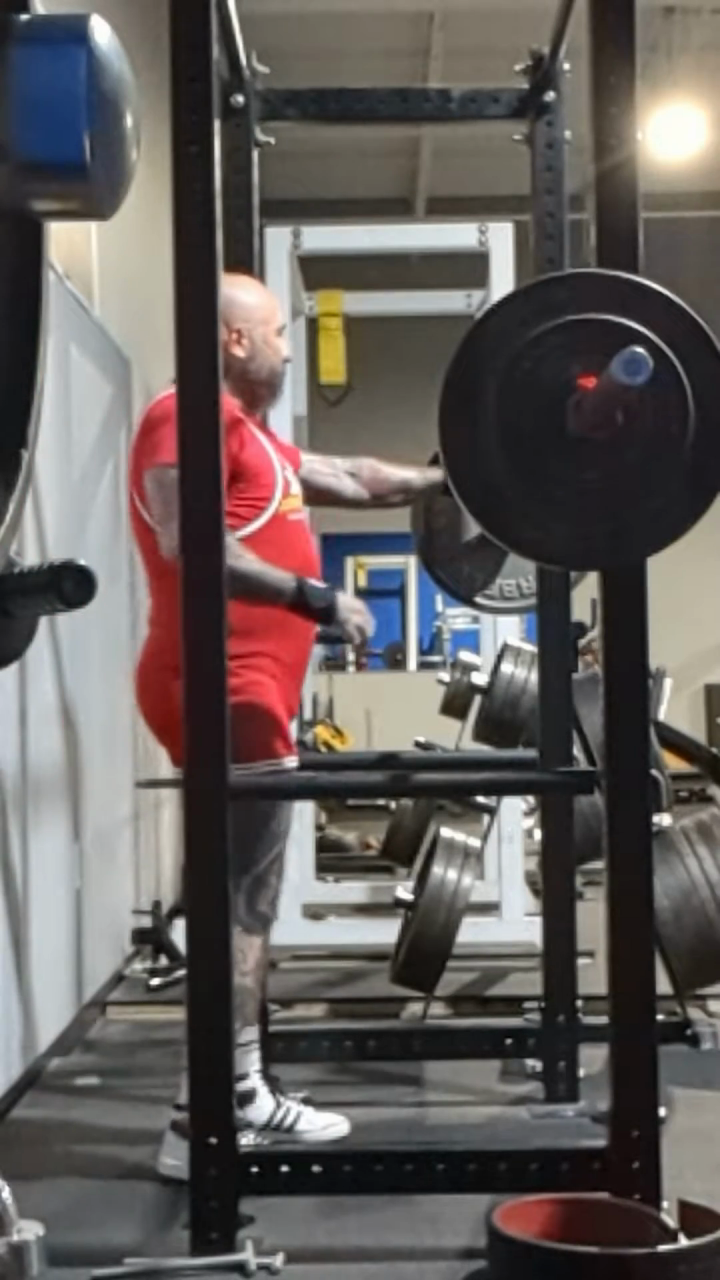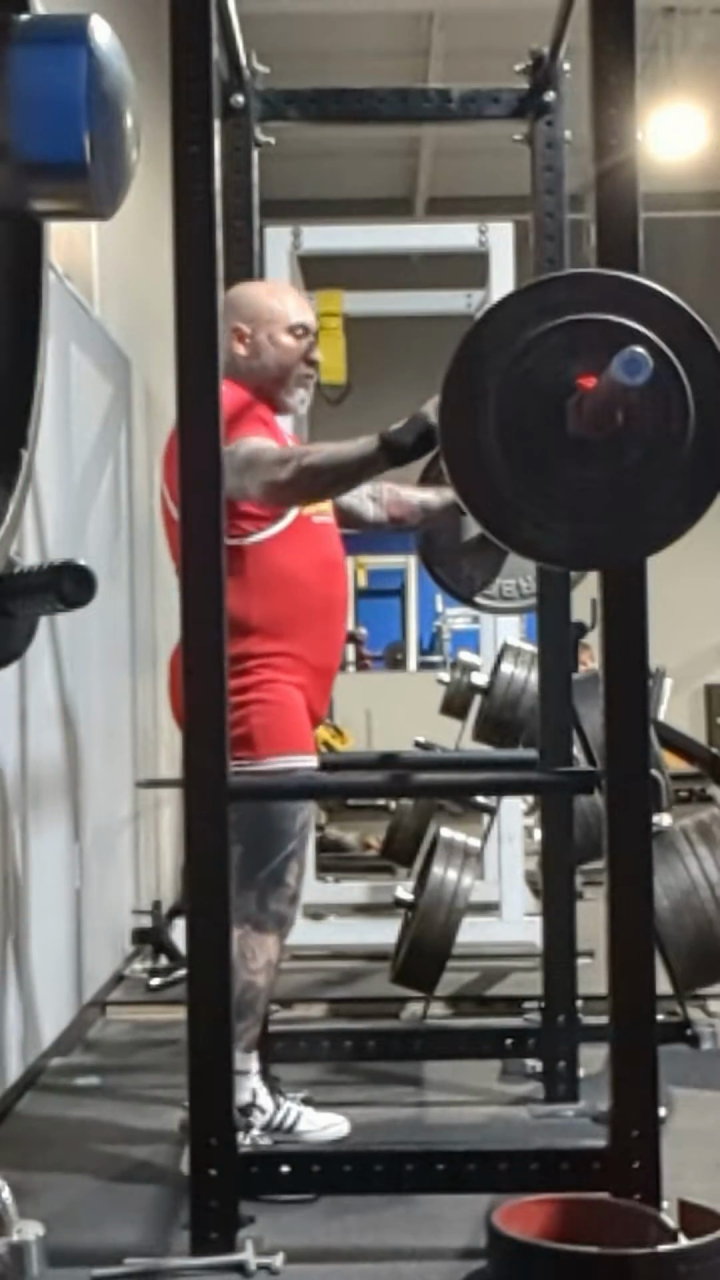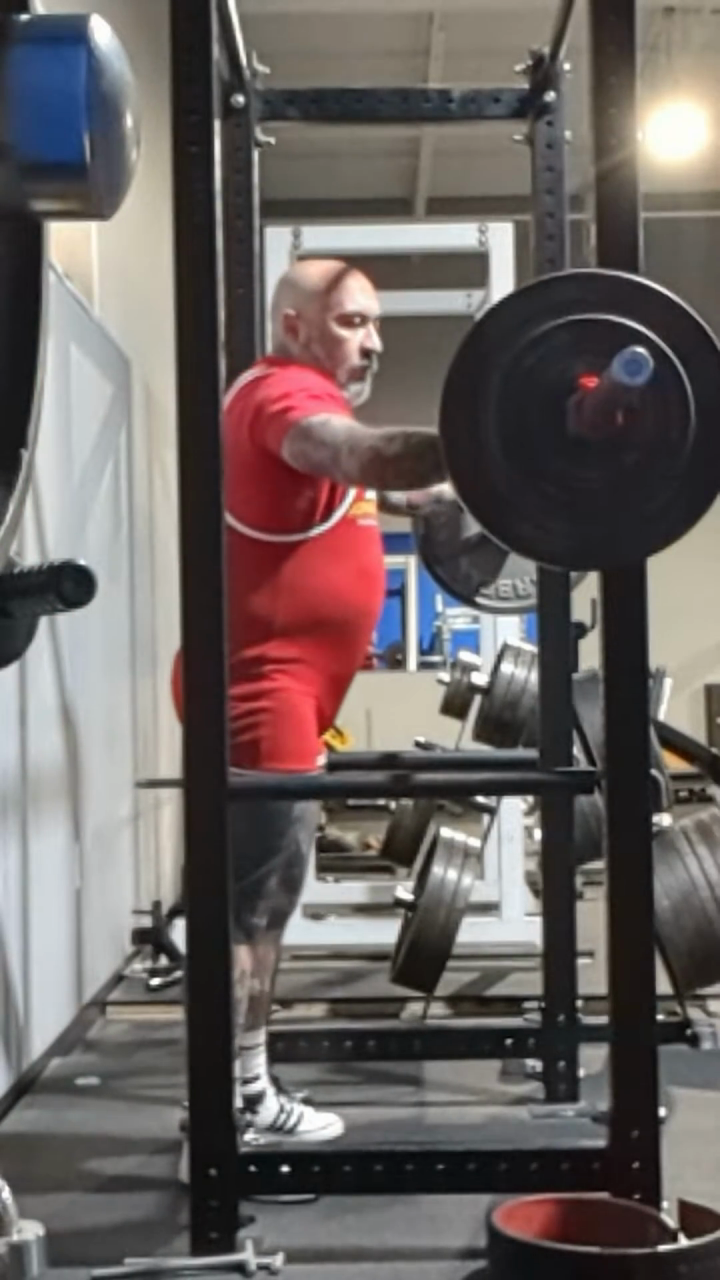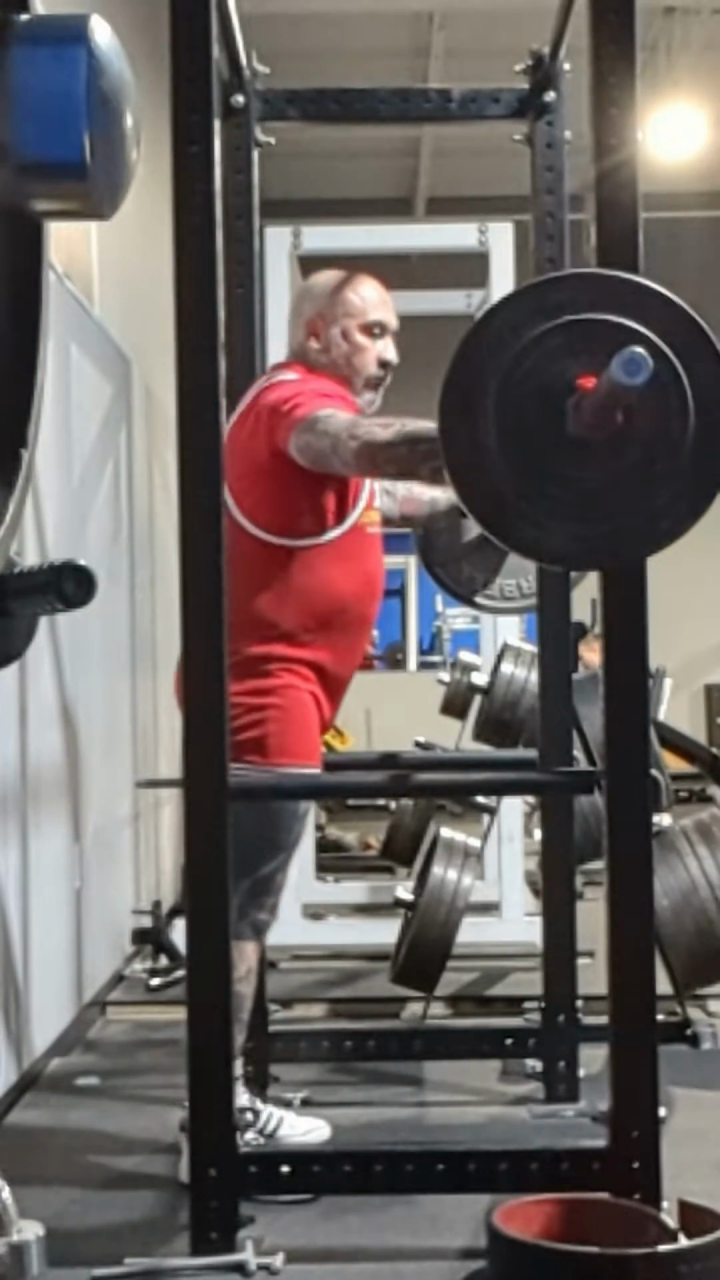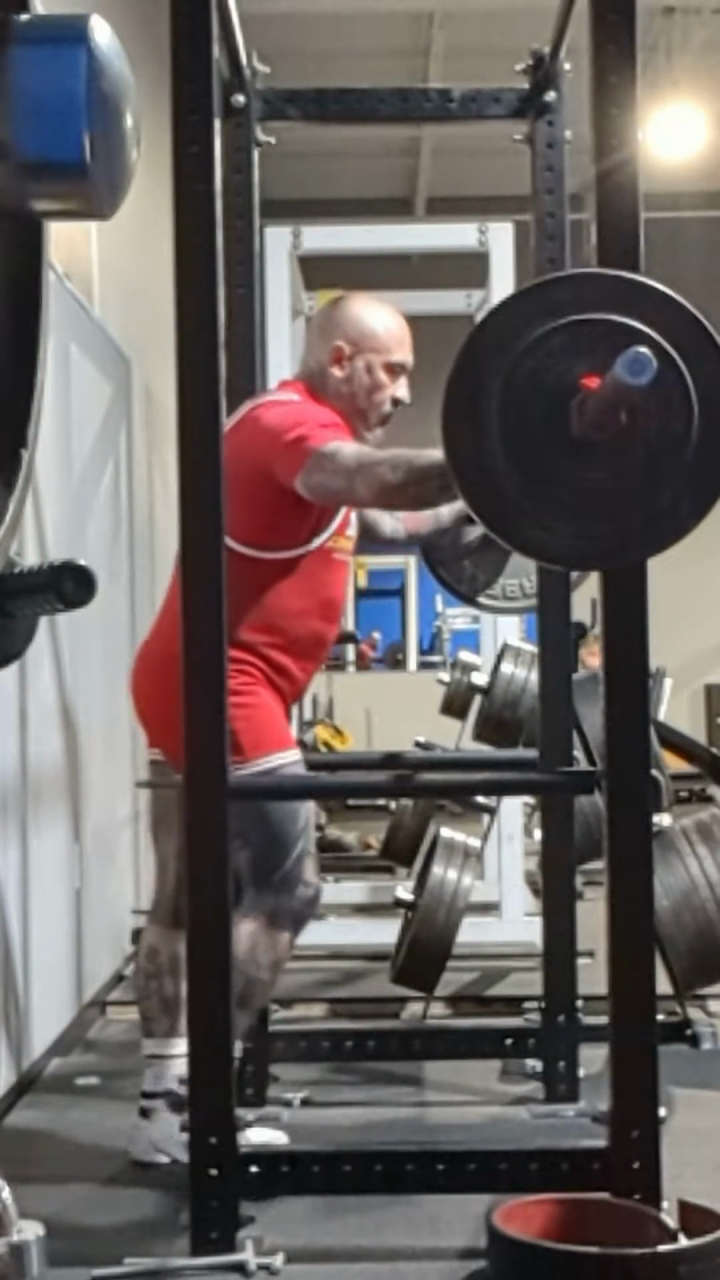
dt=1s
person 1, frame 1
left shoulder: (246, 429)
right shoulder: (191, 415)
left elbow: (349, 479)
right elbow: (186, 542)
left wrist: (451, 480)
right wrist: (313, 599)
left hip: (248, 691)
right hip: (225, 693)
left knee: (251, 900)
right knee: (242, 904)
left ankle: (245, 1095)
person 1, frame 2
left shoulder: (259, 423)
right shoulder: (227, 413)
left elbow: (367, 502)
right elbow: (276, 478)
left wrist: (466, 498)
right wrist: (399, 441)
left hip: (274, 692)
right hip: (251, 692)
left knee: (263, 902)
right knee: (260, 905)
left ankle: (246, 1093)
right ankle: (226, 1118)
person 1, frame 3
left shoulder: (300, 401)
right shoulder: (285, 393)
left elbow: (375, 481)
right elbow: (367, 454)
left hip: (283, 695)
right hip: (260, 693)
left knee: (269, 901)
right knee: (247, 907)
left ankle: (251, 1089)
right ankle: (223, 1118)
person 1, frame 4
left shoulder: (305, 408)
right shoulder: (300, 397)
left elbow: (377, 496)
right elbow: (372, 449)
left hip: (270, 692)
right hip: (264, 692)
left knee: (244, 904)
right knee: (242, 908)
left ankle: (223, 1102)
person 1, frame 5
left shoulder: (302, 430)
right shoulder: (290, 422)
left elbow: (378, 511)
right elbow: (373, 474)
left hip: (203, 694)
right hip: (220, 692)
left knee: (186, 904)
right knee: (287, 891)
left ankle: (167, 1104)
right ankle: (181, 1081)
